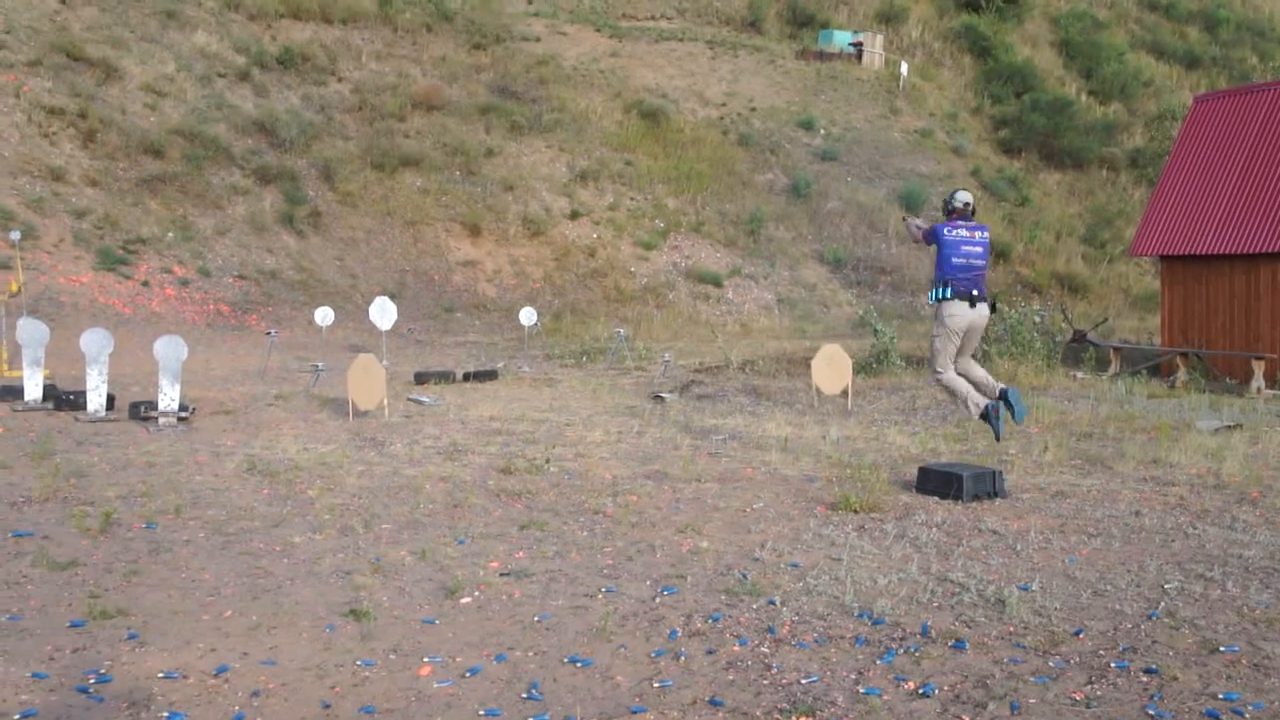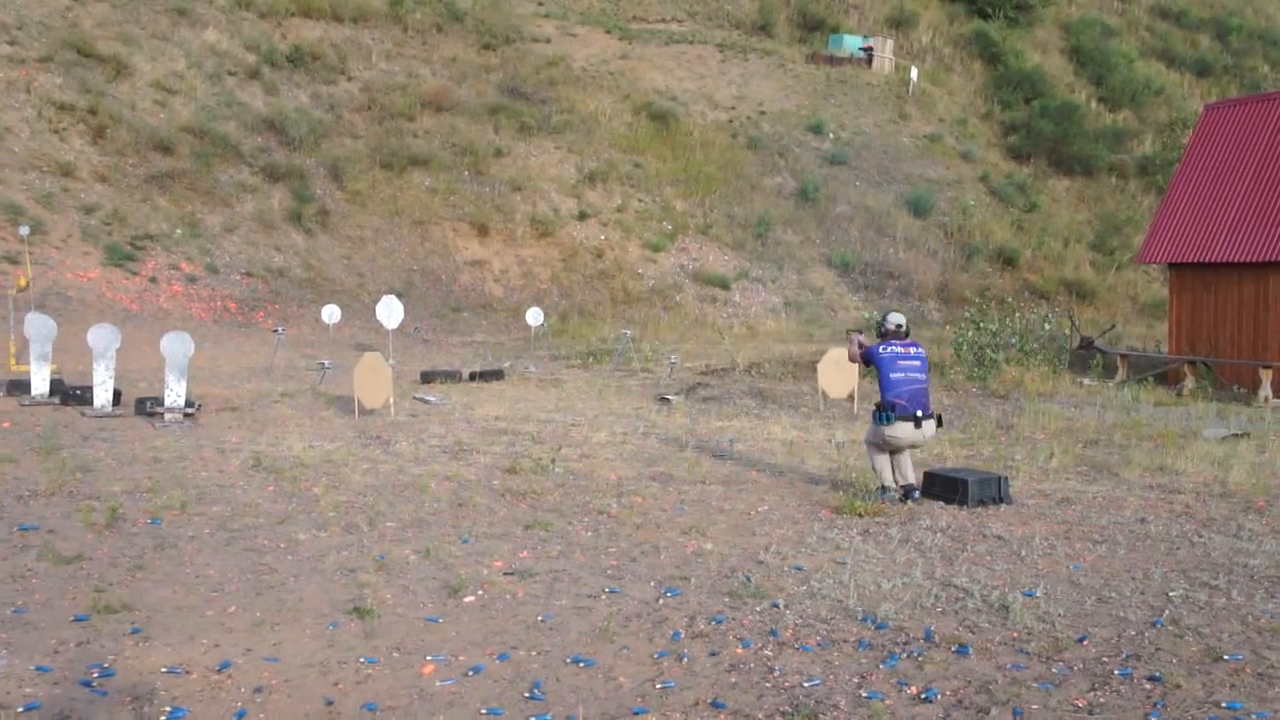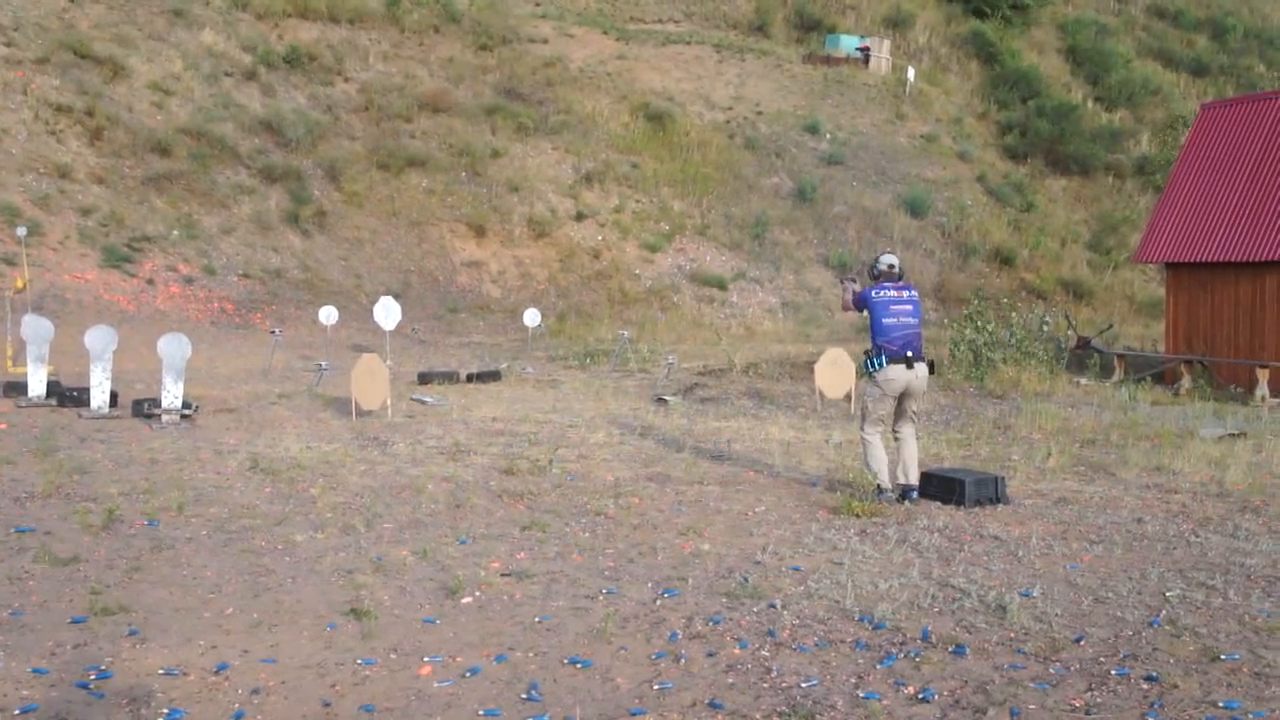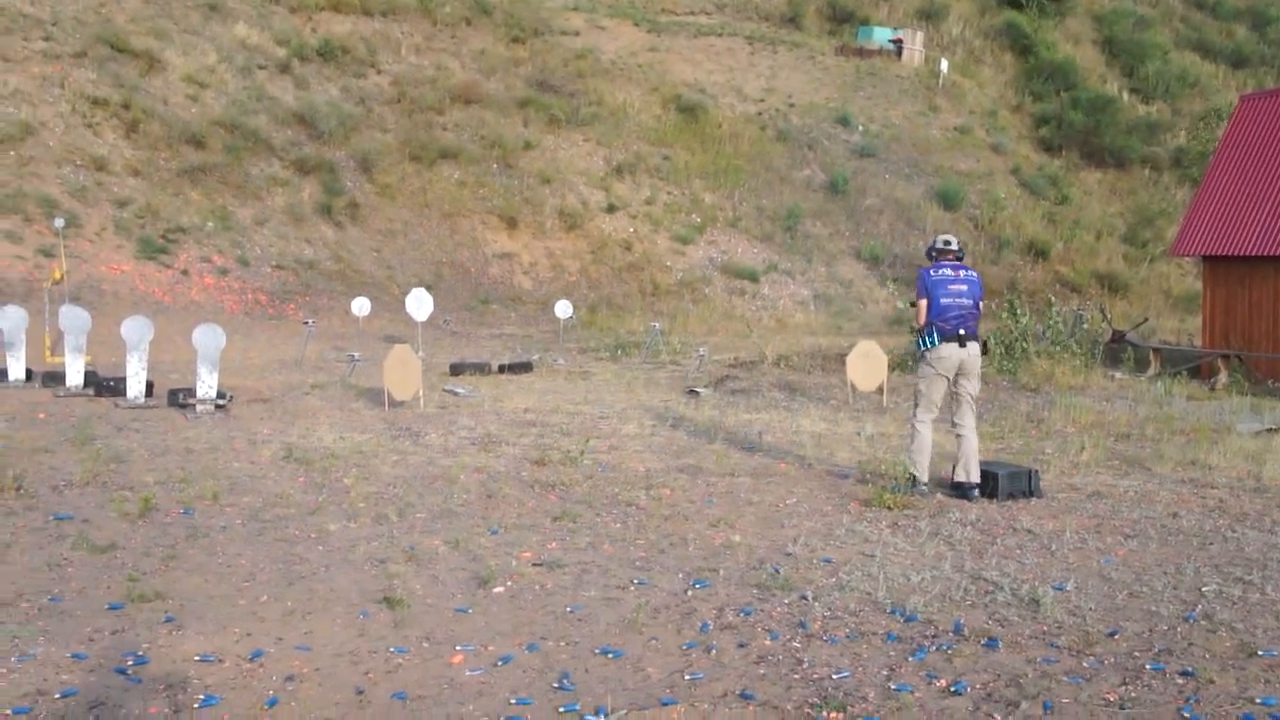
dt=1s
person 1, frame 1
left shoulder: (942, 230)
right shoulder: (983, 232)
left elbow: (917, 237)
left wrist: (911, 224)
right wrist: (920, 223)
left hip: (953, 309)
right hip: (980, 310)
left knee: (943, 371)
right knee: (963, 363)
left ankle: (985, 408)
right ankle: (1001, 392)
person 1, frame 2
left shoulder: (879, 350)
right shoulder: (920, 351)
left elbow: (854, 357)
left wrist: (853, 342)
left hip: (898, 428)
right hip: (927, 429)
left knee: (873, 441)
right knee: (897, 442)
left ankle: (888, 488)
right ankle: (909, 486)
person 1, frame 3
left shoulder: (870, 295)
right shoulder: (913, 293)
left elbow: (848, 306)
left wrist: (847, 290)
left hip: (888, 371)
right hip: (918, 370)
left knee: (871, 431)
right knee: (906, 430)
left ankle: (885, 487)
right ankle: (910, 486)
person 1, frame 4
left shoulder: (926, 274)
right shoulder: (974, 276)
left elbow: (921, 320)
right elbow: (978, 315)
left hip: (940, 350)
right hip: (971, 350)
left knee: (923, 418)
right knee: (966, 420)
left ankle: (919, 480)
right ankle: (969, 483)
